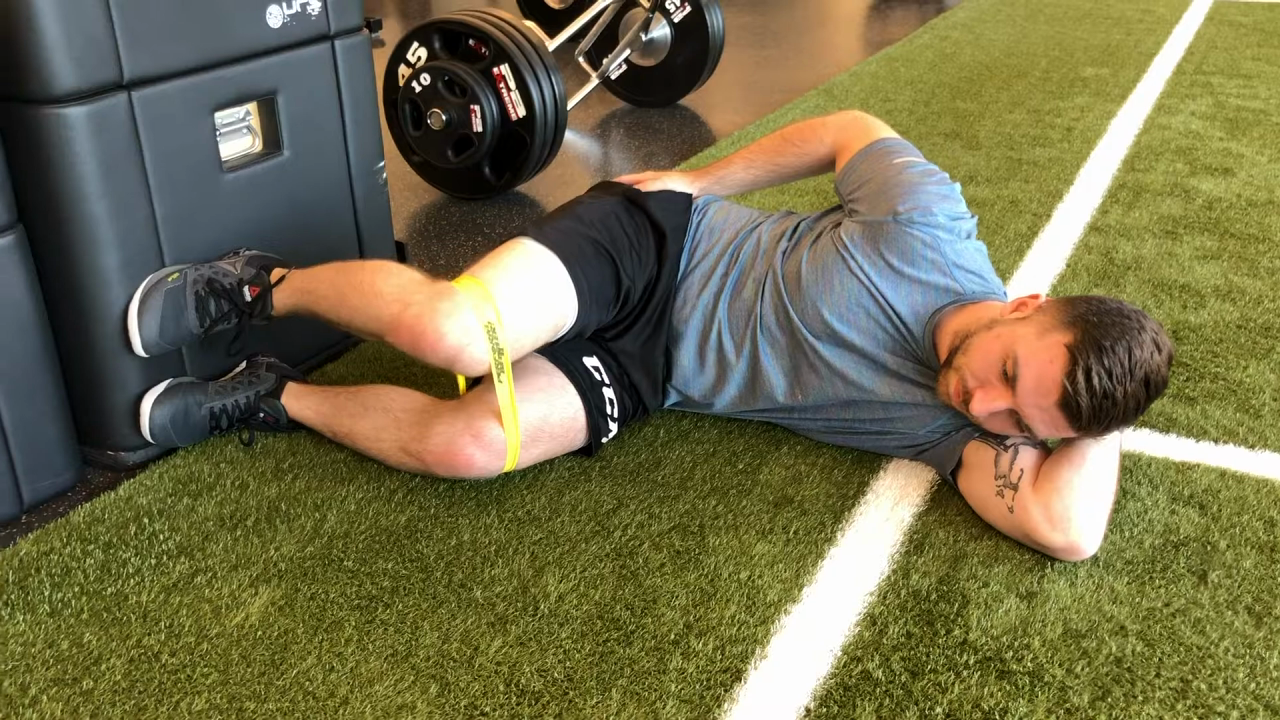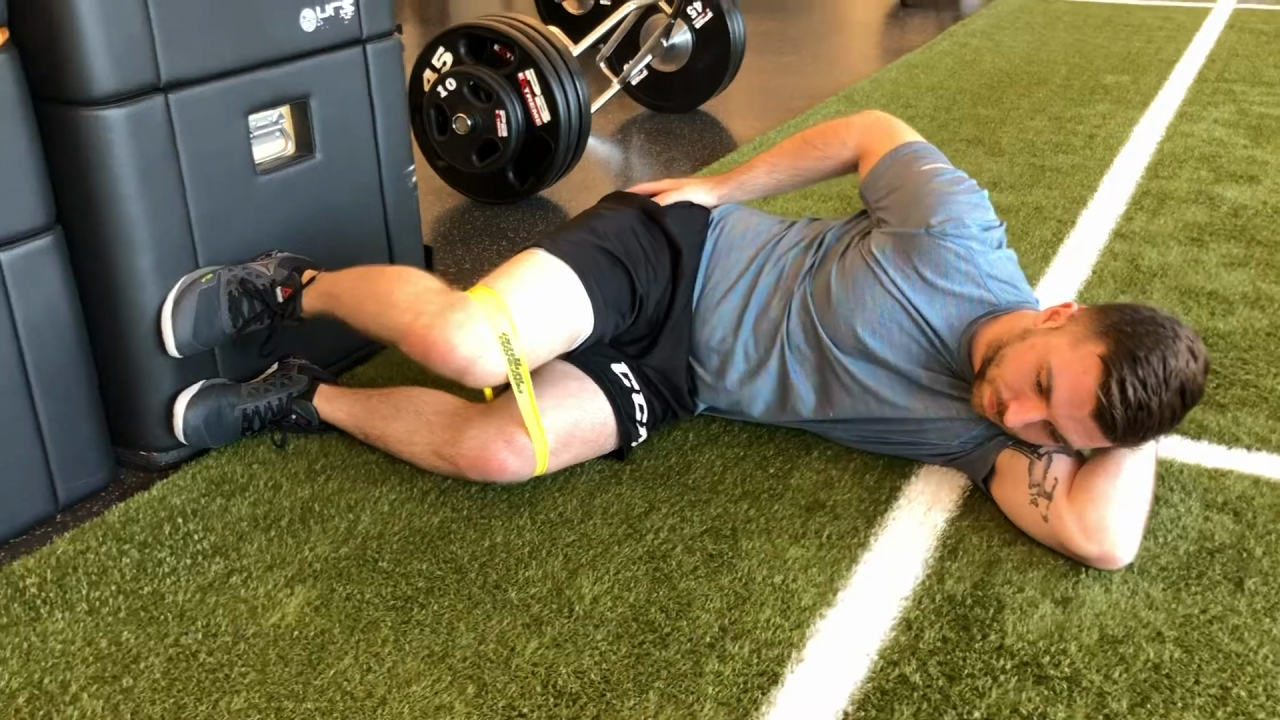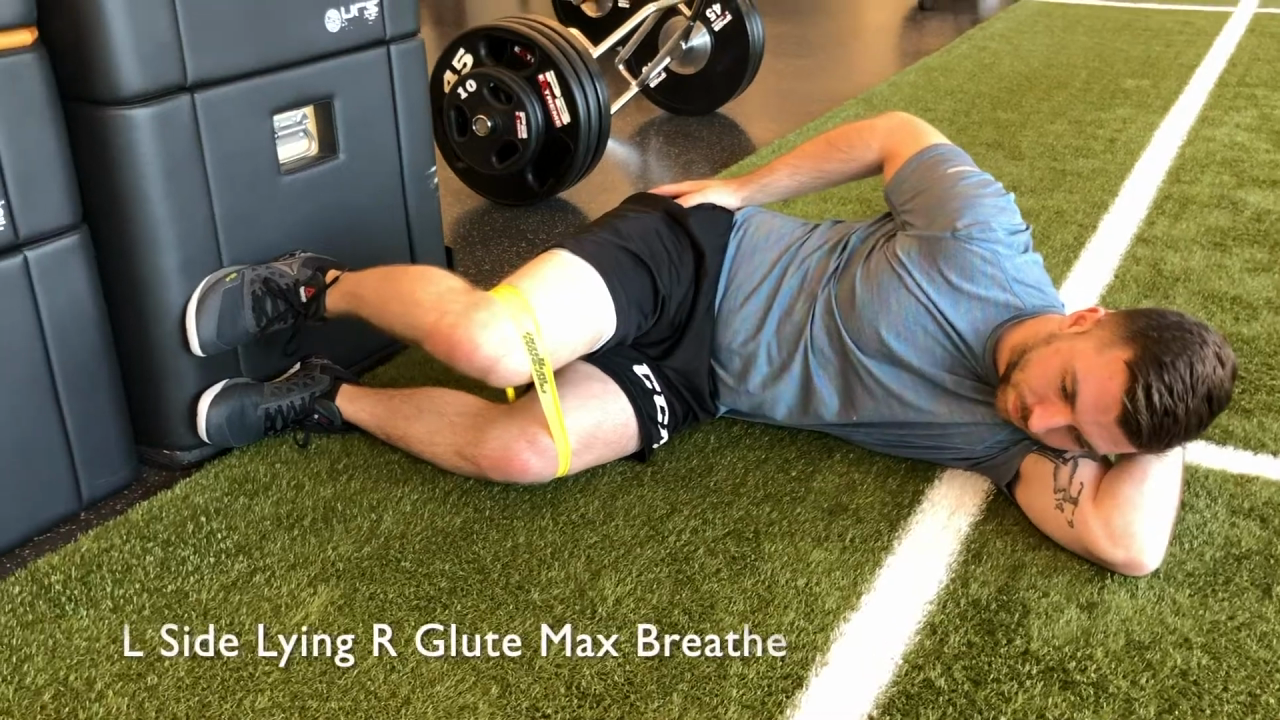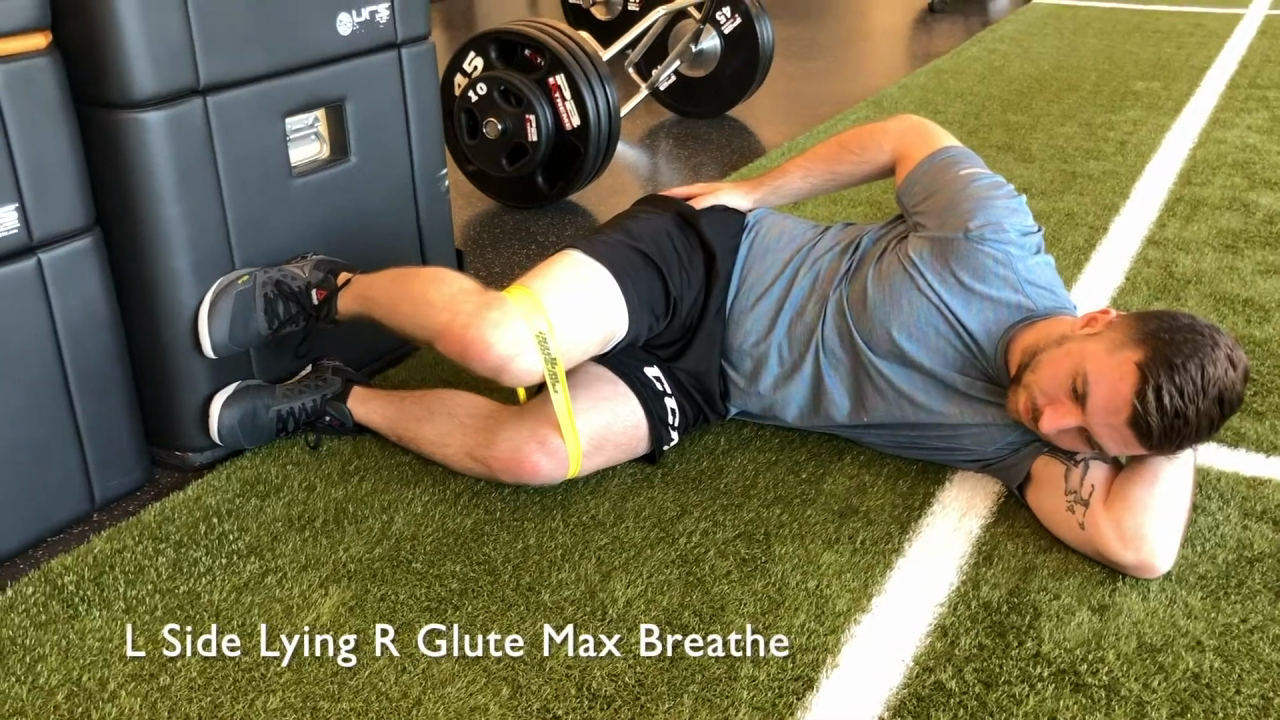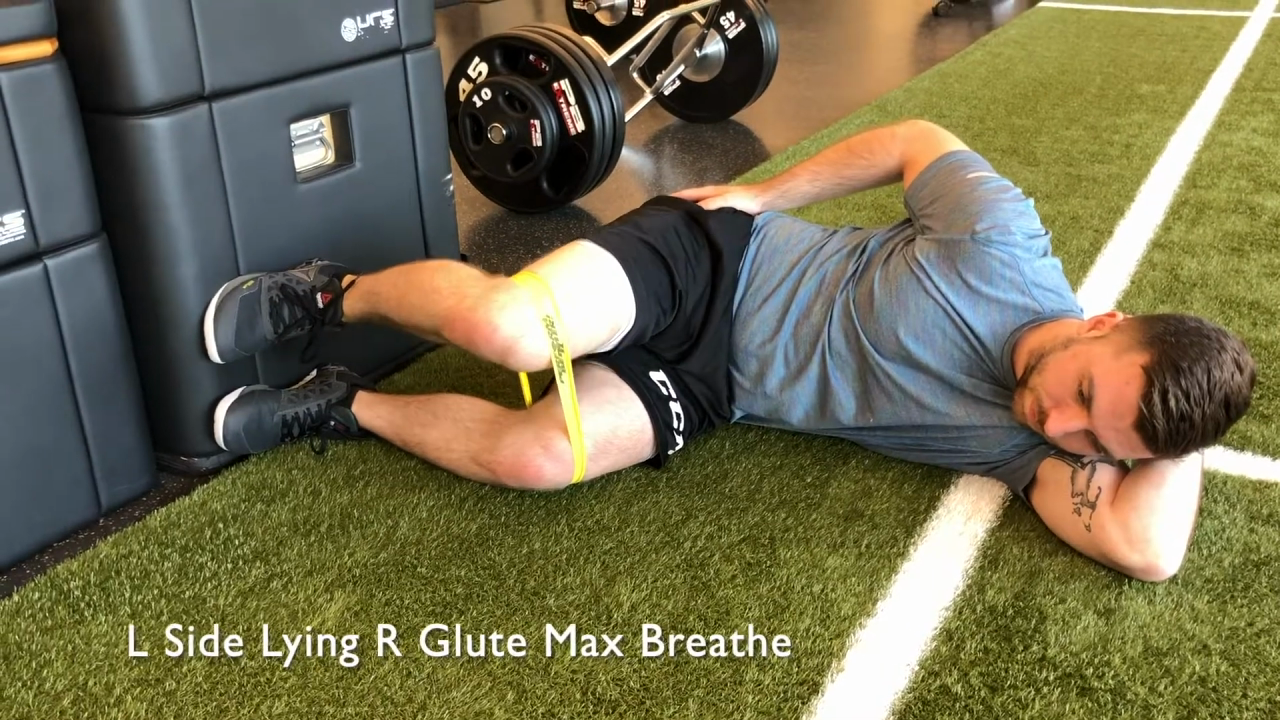
dt=0.4s
person 1, frame 1
left shoulder: (965, 429)
right shoulder: (931, 222)
left elbow: (1066, 528)
right elbow: (845, 129)
left wrist: (1100, 412)
right wrist: (698, 181)
left hip: (654, 373)
right hip: (655, 244)
left knee: (466, 445)
right knee: (450, 332)
left ankle: (275, 399)
right ankle: (267, 287)
person 1, frame 2
left shoulder: (996, 439)
right shoulder: (960, 232)
left elbow: (1103, 540)
right elbow: (869, 130)
left wrist: (1127, 429)
right wrist: (723, 190)
left hip: (676, 382)
right hip: (675, 258)
left knee: (499, 451)
right knee: (464, 341)
left ankle: (311, 401)
right ankle: (296, 291)
person 1, frame 3
left shoulder: (1020, 443)
right shoulder: (982, 233)
left elbow: (1129, 544)
right elbow: (894, 131)
left wrist: (1162, 428)
right wrist: (746, 188)
left hip: (698, 382)
right hip: (697, 255)
left knee: (522, 448)
right knee: (490, 342)
left ankle: (330, 400)
right ankle: (319, 288)
person 1, frame 4
left shoulder: (1031, 445)
right shoulder: (995, 237)
left elbow: (1138, 546)
right elbow: (906, 134)
left wrist: (1167, 434)
right wrist: (759, 193)
left hip: (711, 385)
right hip: (707, 260)
left knee: (534, 452)
right knee: (502, 341)
left ankle: (342, 402)
right ankle: (333, 291)
person 1, frame 5
left shoulder: (1044, 449)
right shoulder: (1002, 238)
left elbow: (1144, 549)
right elbow: (914, 139)
left wrist: (1180, 430)
right wrist: (766, 193)
left hip: (711, 388)
right hip: (715, 262)
left knee: (537, 454)
right knee: (507, 326)
left ankle: (346, 406)
right ankle: (338, 295)
